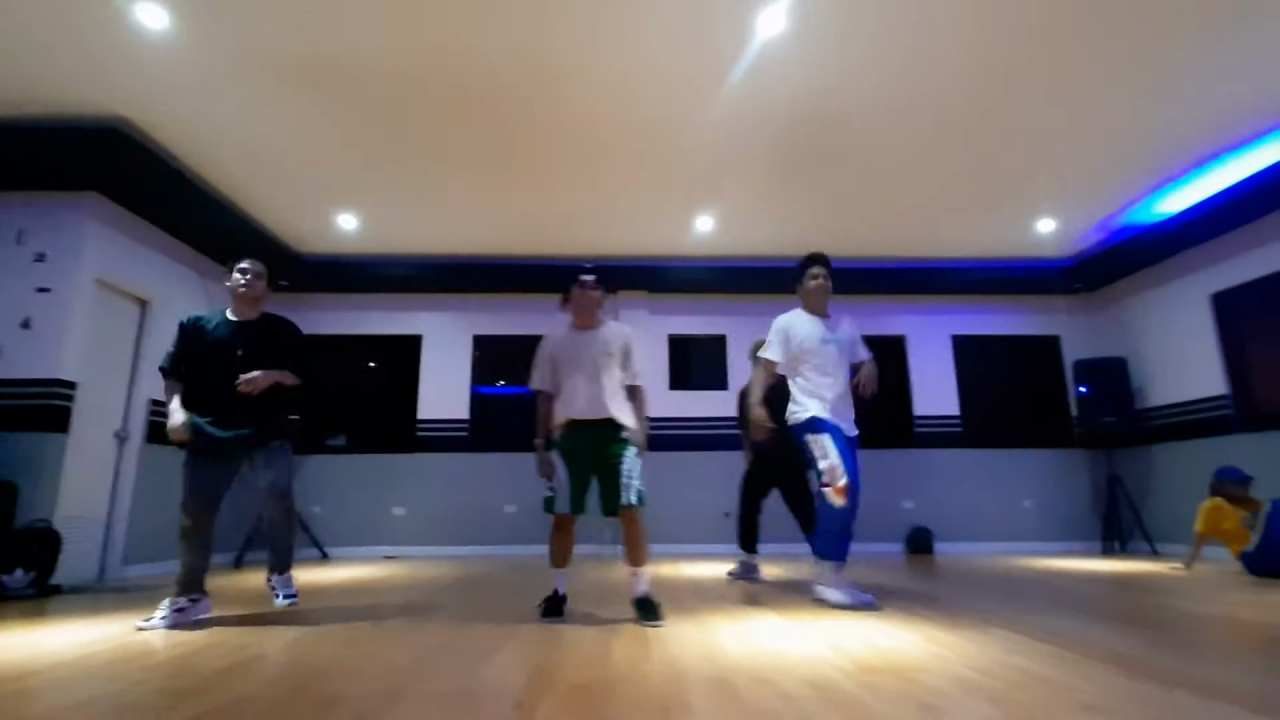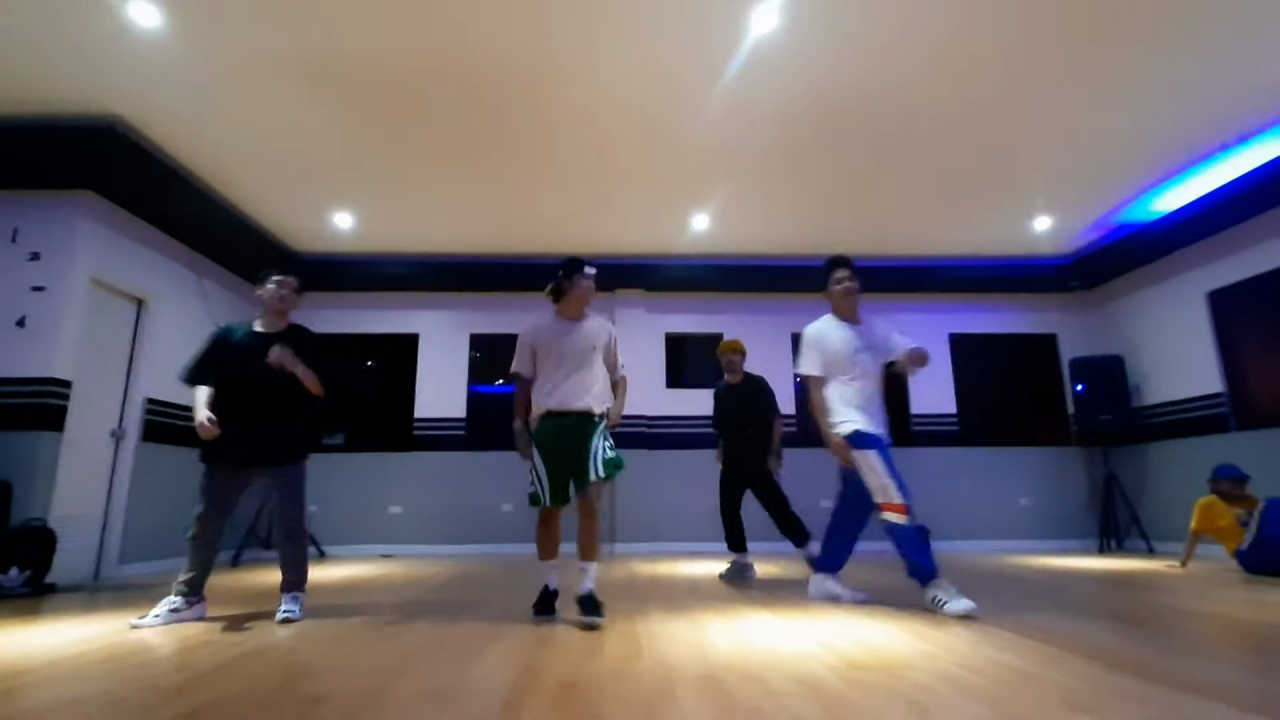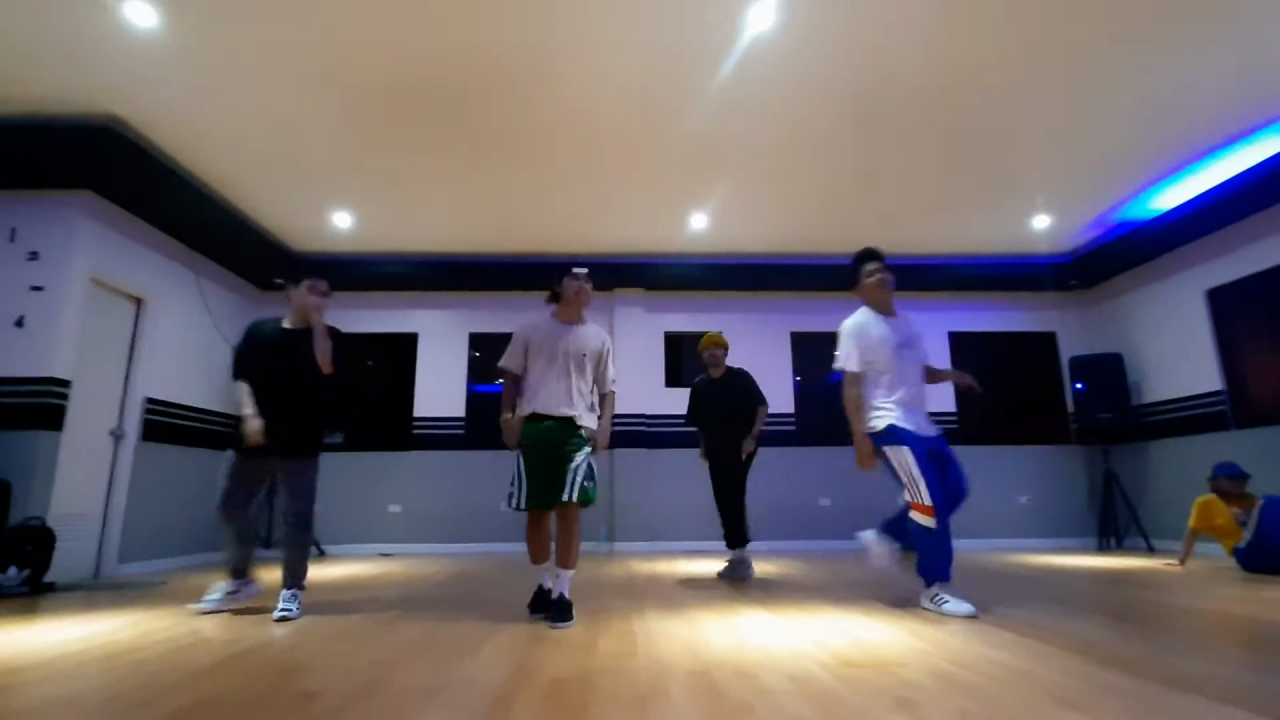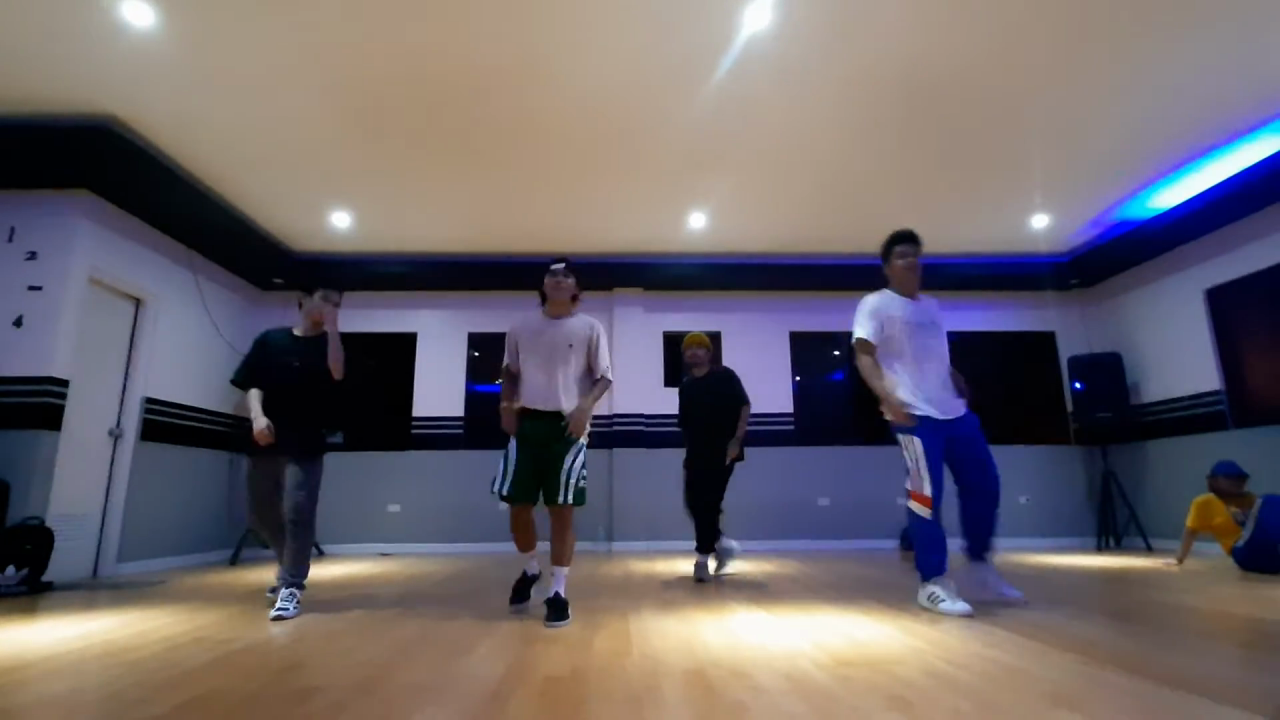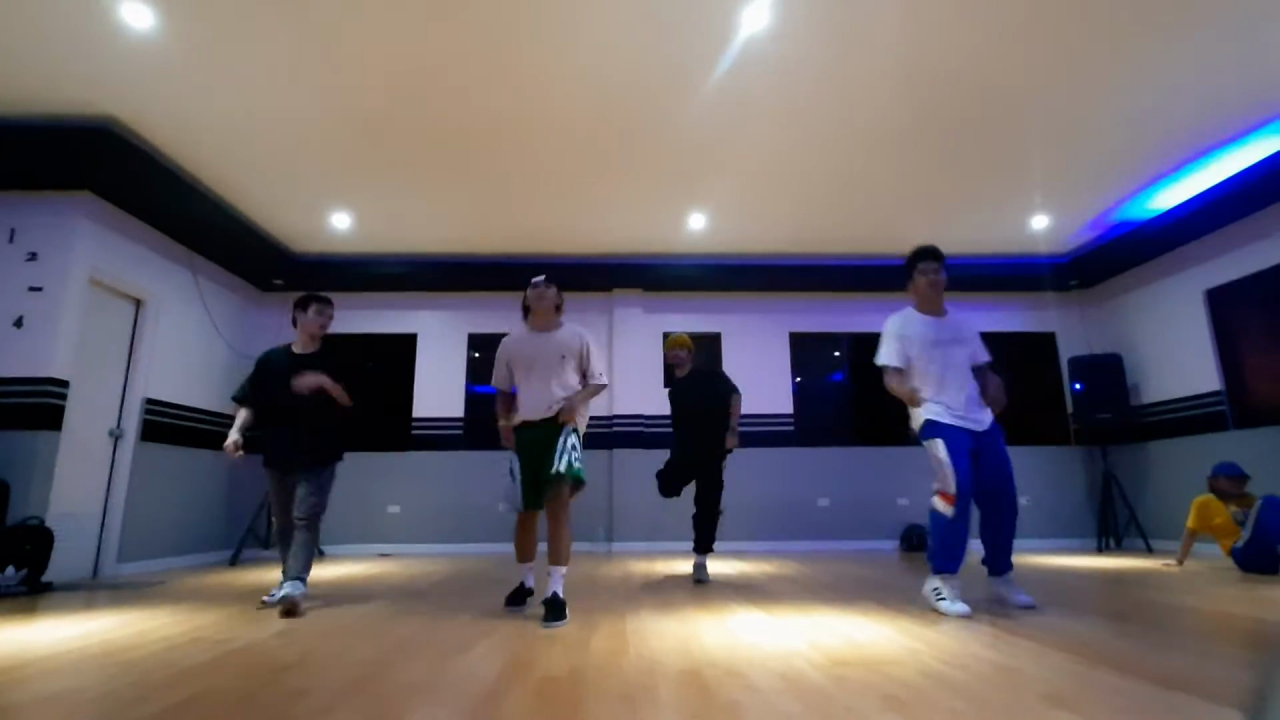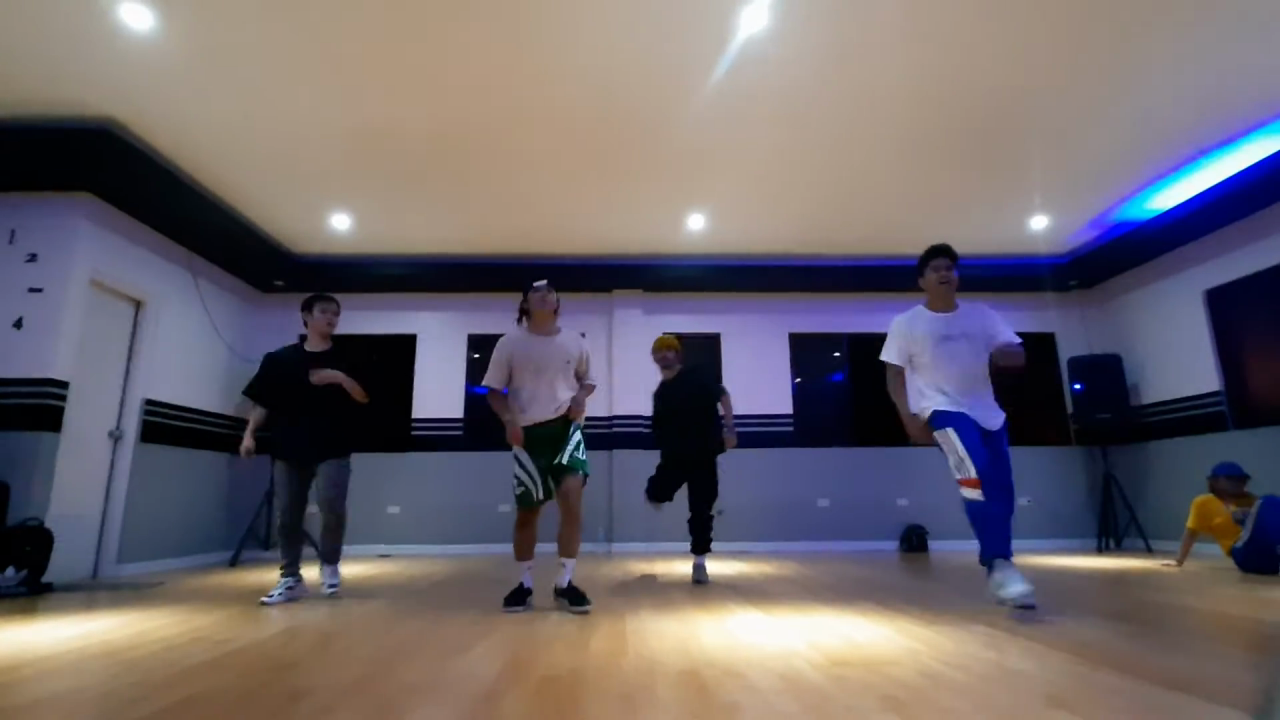
dt=0.2s
person 1, frame 1
left shoulder: (844, 326)
right shoulder: (787, 324)
left elbow: (863, 361)
right elbow: (765, 368)
left wrist: (869, 372)
right wrist: (757, 410)
left hip: (845, 422)
right hip: (813, 418)
left knee: (845, 497)
right knee: (842, 483)
left ankle: (832, 578)
right ankle: (828, 570)
person 1, frame 2
left shoulder: (873, 328)
right shoulder: (817, 334)
left elbow: (905, 360)
right elbow: (815, 388)
left wrist: (916, 355)
right wrist: (831, 434)
left hip: (873, 428)
right hip: (853, 430)
left knee: (853, 509)
right knee: (894, 502)
left ankle: (823, 577)
right ankle: (933, 586)
person 1, frame 3
left shoulder: (905, 323)
right shoulder: (855, 327)
right elbow: (852, 386)
left wrist: (950, 375)
right wrist: (861, 439)
left hip: (922, 424)
right hip: (893, 427)
left knee: (952, 489)
right knee: (926, 501)
left ankle: (884, 538)
right ankle: (935, 587)
person 1, frame 4
left shoulder: (930, 307)
right shoulder: (875, 305)
right elbow: (863, 354)
left wrist: (956, 378)
right wrist: (886, 394)
left hip: (953, 410)
right hip: (914, 412)
left knee: (983, 483)
right knee: (926, 492)
left ankle: (979, 563)
right ankle: (933, 583)
person 1, frame 5
left shoulder: (962, 324)
right shoulder: (899, 325)
left elbow: (982, 367)
right elbow: (891, 376)
left wrist: (994, 387)
right wrist: (912, 395)
left hip: (980, 420)
right hip: (938, 420)
left knee: (1002, 497)
right knee: (955, 489)
left ankle: (1000, 576)
right ankle: (940, 580)
person 1, frame 6
left shoulder: (981, 316)
right shoulder: (907, 323)
left elbow: (1017, 355)
right elbow: (894, 376)
left wrist: (1007, 353)
right wrist: (909, 415)
left hip: (988, 415)
right hip: (943, 413)
left knee: (1001, 495)
right knee: (976, 478)
left ankle: (997, 570)
right ankle: (1002, 566)
person 2, frame 1
left shoulder: (620, 336)
right shoulder: (552, 344)
left elbow: (636, 387)
right elbow: (545, 397)
left wrist: (641, 425)
right wrist: (541, 444)
left hip: (615, 431)
right hip: (570, 433)
left knee: (628, 512)
right knee: (564, 516)
left ankle: (642, 593)
right ankle: (559, 592)
person 2, frame 2
left shoulder: (604, 330)
right shoulder: (535, 333)
left elbow: (618, 374)
right elbow: (523, 380)
left wrist: (618, 405)
right wrist: (520, 426)
left hip: (590, 420)
right hip: (549, 424)
left knee: (589, 500)
right knee: (549, 508)
left ankle: (588, 591)
right ankle: (550, 586)
person 2, frame 3
left shoulder: (598, 338)
right shoulder: (529, 331)
left elbow: (606, 388)
right elbow: (512, 375)
left wrist: (605, 424)
right wrist: (509, 415)
left hip: (577, 429)
right hip: (534, 427)
left knee: (568, 511)
right knee: (535, 512)
left ankle: (562, 595)
right ankle: (545, 586)
person 2, frame 4
left shoulder: (590, 329)
right shoulder: (522, 329)
left elbow: (603, 378)
right elbow: (511, 372)
left wrist: (584, 408)
right wrist: (507, 406)
left hip: (568, 425)
right hip: (527, 421)
left knee: (562, 509)
right knee: (519, 505)
left ankle: (558, 594)
right ankle: (529, 570)
person 2, frame 5
left shoulder: (578, 338)
right shoulder: (510, 344)
left elbow: (598, 381)
right elbow: (503, 390)
left wrist: (577, 401)
right wrist: (503, 420)
left hip: (564, 427)
right hip: (525, 431)
left knee: (558, 506)
right knee: (527, 513)
left ankle: (555, 593)
right ankle: (526, 583)
person 2, frame 6
left shoulder: (575, 343)
right shoulder: (509, 344)
left elbow: (588, 380)
right elbow: (494, 389)
left wrist: (581, 397)
right wrist: (509, 420)
left hip: (566, 427)
right hip: (528, 432)
left knee: (571, 499)
right knee: (527, 510)
left ankle: (565, 582)
right ankle: (524, 584)
person 3, frame 1
left shoulder: (282, 330)
right shoulder: (197, 327)
left elbow: (296, 378)
right elbow: (175, 375)
left wrist: (272, 376)
right wrist: (175, 409)
left hip: (266, 434)
right hip: (211, 435)
left knee: (279, 494)
right knee: (195, 514)
left ankle: (279, 575)
right ankle: (190, 596)
person 3, frame 2
left shoulder: (305, 342)
right shoulder: (228, 337)
left elbow: (319, 390)
right elbow: (204, 379)
left wrist: (293, 366)
right wrist: (201, 409)
left hip: (285, 449)
right hip: (231, 447)
left knee: (290, 522)
right knee: (206, 519)
left ankle: (292, 593)
right ankle: (188, 597)
person 3, frame 3
left shoulder: (327, 335)
right shoulder: (258, 331)
left elbow: (325, 368)
right elbow: (243, 378)
left wrist: (317, 318)
right wrist: (250, 415)
left hip: (300, 442)
right hip: (256, 437)
left knee: (297, 515)
right knee: (232, 505)
left ankle: (292, 590)
right ankle: (239, 580)
person 3, frame 4
left shoulder: (331, 344)
right shoulder: (269, 340)
left elbow: (337, 373)
right elbow: (252, 383)
left wrist: (331, 328)
right wrist: (257, 415)
left hip: (304, 443)
right hip: (266, 441)
left knee: (298, 513)
right knee: (262, 514)
left ankle: (291, 588)
right ankle: (286, 574)
person 3, frame 5
left shoulder: (333, 362)
right shoulder: (271, 360)
left elbow: (348, 402)
right elbow: (250, 401)
left wrist: (325, 382)
right wrist: (236, 431)
left hip: (319, 455)
right hip: (278, 454)
left knee: (306, 515)
right knee: (283, 520)
left ankle: (295, 583)
right ankle: (290, 578)
person 3, frame 6
left shoulder: (344, 360)
right shoulder: (282, 358)
left elbow: (362, 398)
right elbow: (262, 399)
left wrist: (341, 378)
right wrist: (250, 432)
left hip: (333, 449)
right hip: (291, 449)
left knee: (332, 505)
right knee: (288, 513)
left ankle: (330, 566)
right ankle: (290, 579)
person 4, frame 1
left shoulder: (789, 387)
right shoulder: (747, 392)
right wrist: (748, 451)
left hip: (789, 460)
right hip: (761, 461)
left knee: (804, 510)
right knee: (748, 508)
right ankle: (749, 562)
person 4, frame 2
left shoulder: (757, 385)
right shoulder: (719, 392)
left elbow: (776, 419)
left wrist: (774, 453)
right wrist: (721, 449)
left hip: (758, 458)
right hip: (733, 459)
left knee: (777, 507)
right knee: (729, 509)
left ankle: (808, 550)
right ankle: (741, 561)
person 4, frame 3
left shoulder: (740, 377)
right shoulder: (699, 386)
left elbow: (762, 407)
right elbow: (698, 421)
left wrist: (752, 436)
right wrist: (703, 446)
left hip: (738, 449)
right hip: (716, 452)
left knee: (732, 499)
right knee: (727, 502)
left ankle: (739, 555)
right ankle: (741, 559)
person 4, frame 4
left shoulder: (725, 377)
right shoulder: (686, 387)
left elbow: (744, 408)
left wrist: (736, 441)
right wrist: (688, 452)
left hip: (723, 452)
right hip: (697, 453)
left knee: (707, 503)
right knee: (694, 502)
left ankle: (702, 558)
right ankle: (723, 544)
person 4, frame 5
left shoulder: (708, 376)
right shoulder: (674, 390)
left elbow: (735, 396)
left wrist: (732, 430)
right wrist: (677, 449)
left hip: (712, 449)
right hip: (685, 451)
left knee: (708, 505)
right knee: (666, 485)
left ankle: (701, 560)
person 4, frame 6
left shoulder: (697, 377)
right shoulder: (660, 392)
left elbow: (723, 396)
left wrist: (729, 429)
right wrist: (664, 452)
left hip: (703, 452)
right hip: (674, 454)
left knee: (701, 507)
right knee: (656, 490)
left ankle: (699, 561)
